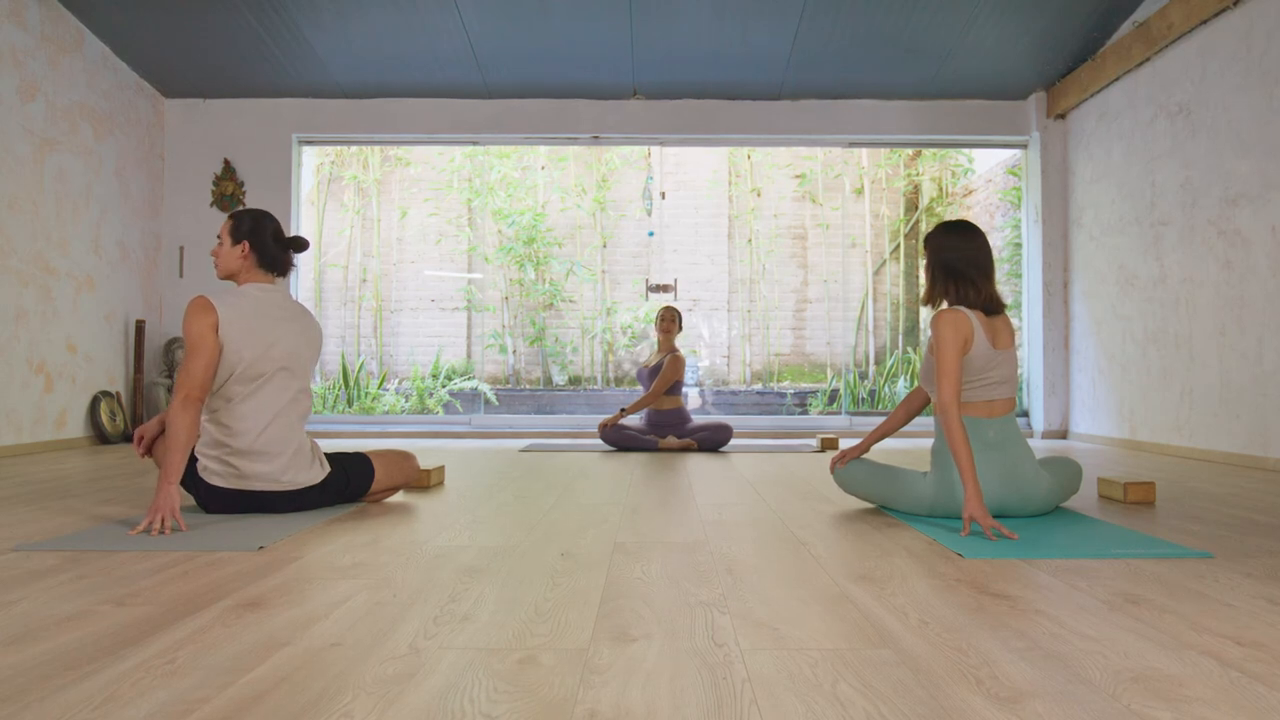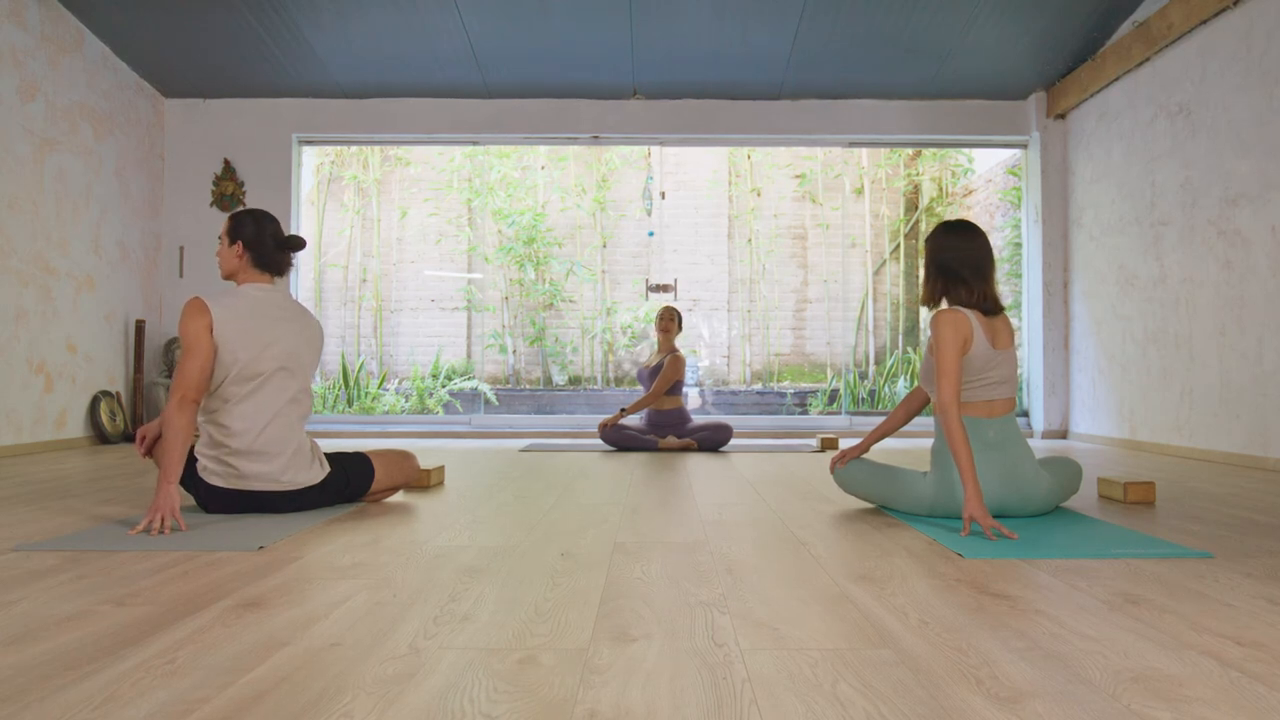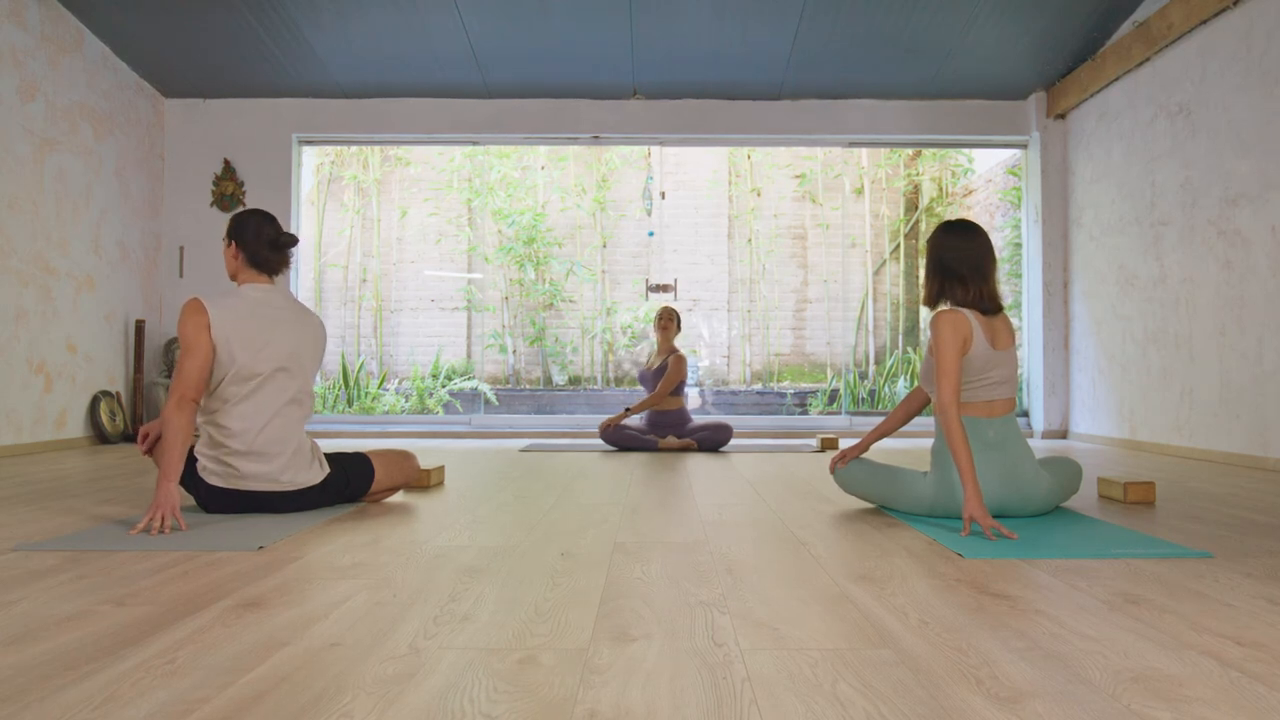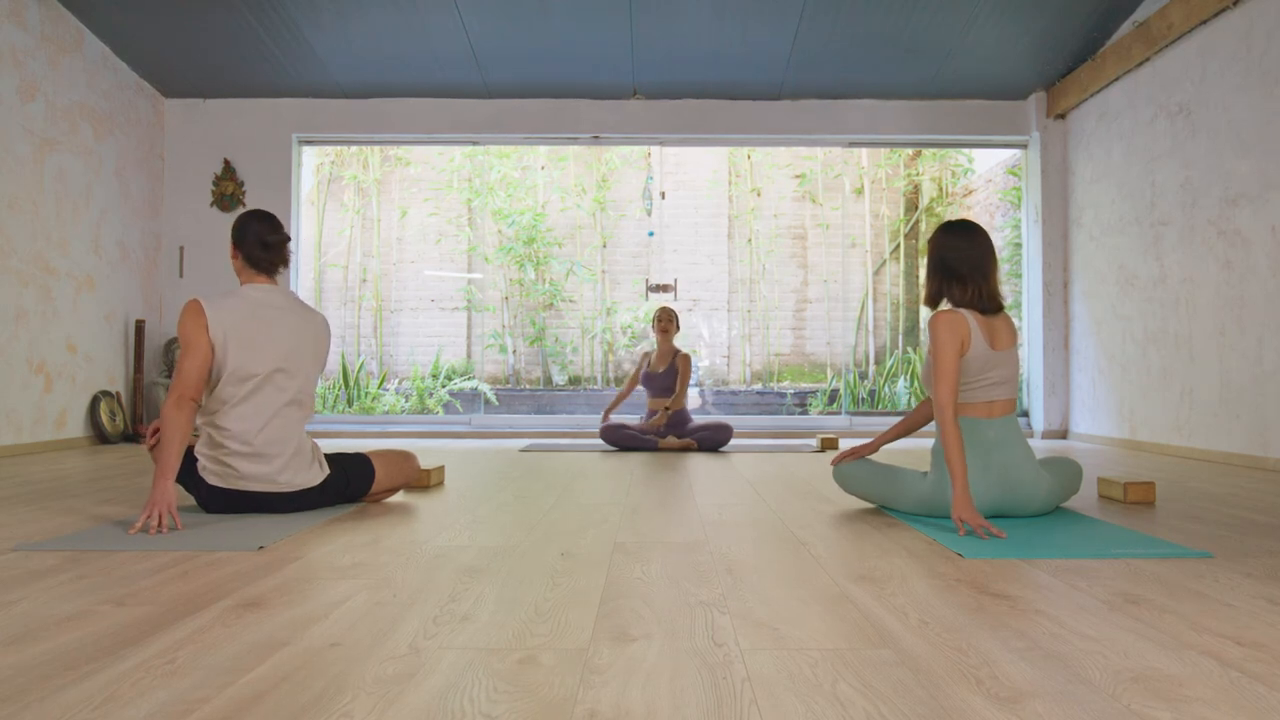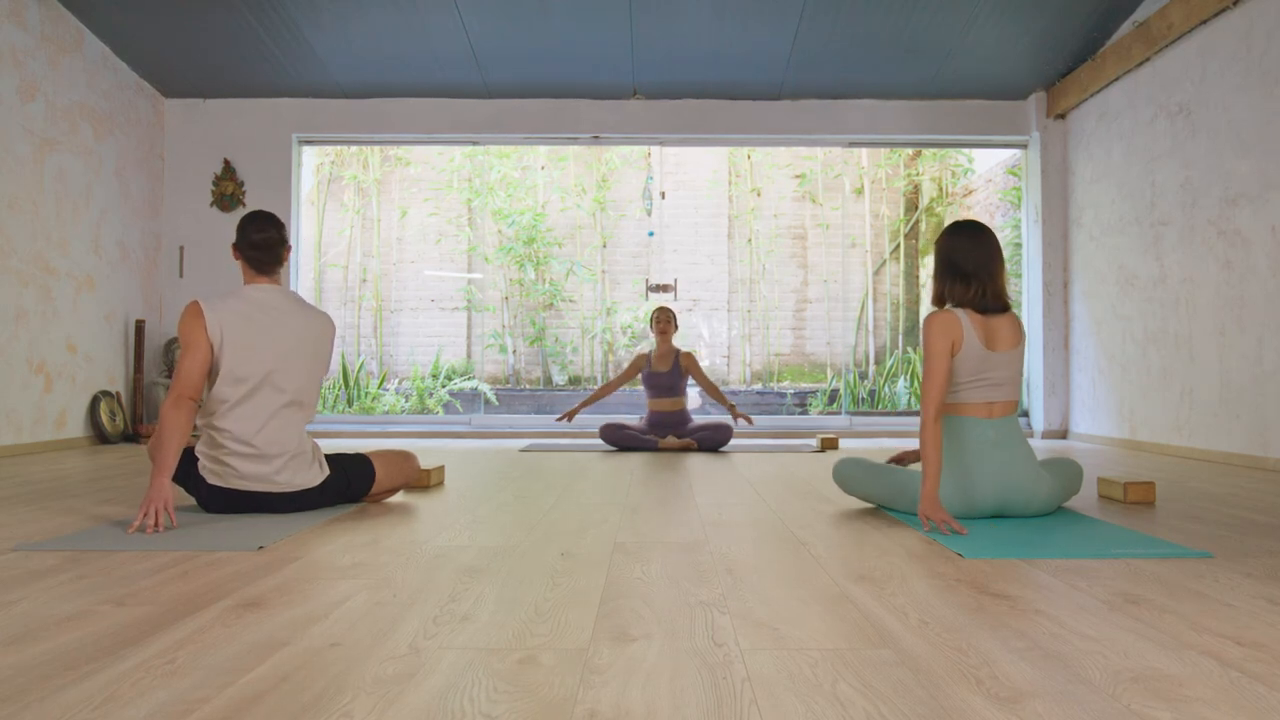
dt=0.5s
person 1, frame 1
left shoulder: (208, 310)
right shoulder: (308, 322)
left elbow: (190, 400)
left wrist: (167, 488)
right wrist: (164, 419)
left hip: (222, 490)
right hip: (297, 488)
left knee: (159, 438)
right knee: (408, 464)
person 1, frame 2
left shoulder: (204, 311)
right shoulder: (309, 323)
left elbow: (186, 400)
left wrist: (167, 487)
right wrist: (166, 421)
left hip: (221, 490)
right hip: (297, 488)
left knee: (158, 439)
right knee: (408, 464)
person 1, frame 3
left shoulder: (202, 312)
right shoulder: (313, 323)
left elbow: (184, 400)
left wrist: (166, 487)
right wrist: (168, 421)
left hip: (220, 489)
right hip: (296, 488)
left knee: (160, 442)
right knee: (408, 464)
person 1, frame 4
left shoulder: (202, 313)
right shoulder: (317, 323)
left elbow: (183, 400)
left wrist: (163, 485)
right wrist: (180, 421)
left hip: (220, 489)
right hip: (297, 489)
left knee: (160, 442)
right knee: (409, 464)
person 1, frame 5
left shoulder: (203, 315)
right shoulder: (321, 324)
left elbow: (183, 400)
left wrist: (160, 483)
left hip: (221, 490)
right hip: (297, 488)
left knee: (159, 443)
right knee: (409, 464)
person 2, frame 1
left shoulder: (948, 321)
right shoulder: (1002, 321)
left elbow: (948, 409)
right elbow: (928, 391)
left wrist: (971, 494)
right wrist: (867, 442)
left hip: (961, 482)
right hip: (1021, 485)
left knee: (846, 471)
right knee: (1069, 468)
person 2, frame 2
left shoulder: (948, 321)
right shoulder: (1002, 322)
left elbow: (948, 409)
right elbow: (928, 391)
left wrist: (971, 493)
right wrist: (867, 442)
left hip: (962, 477)
right hip: (1022, 486)
left knee: (846, 471)
right knee: (1069, 468)
person 2, frame 3
left shoulder: (948, 322)
right shoulder: (1002, 322)
left elbow: (948, 411)
right elbow: (928, 391)
left wrist: (971, 494)
right wrist: (866, 442)
left hip: (961, 481)
right hip: (1022, 487)
left knee: (846, 471)
right knee: (1069, 469)
person 2, frame 4
left shoulder: (946, 322)
right shoulder: (1005, 323)
left elbow: (946, 413)
left wrist: (960, 496)
right wrist: (880, 441)
left hip: (966, 476)
right hip: (1023, 486)
left knee: (846, 469)
right knee: (1069, 469)
person 2, frame 5
left shoulder: (941, 323)
right shoulder: (1014, 324)
left elbow: (932, 413)
left wrist: (928, 495)
right wrist: (926, 451)
left hip: (962, 486)
right hip: (1022, 487)
left knee: (844, 470)
right knee: (1070, 470)
left ankle: (945, 504)
person 3, frame 1
left shoulder: (675, 358)
right shoulder: (654, 355)
left elbow: (654, 394)
left wrist: (620, 414)
left hip: (678, 424)
right hip: (651, 425)
right knee: (607, 432)
right ankle: (668, 444)
person 3, frame 2
left shoulder: (675, 358)
right shoulder: (654, 355)
left elbow: (654, 394)
left wrist: (620, 414)
left hip: (678, 424)
right hip: (651, 425)
right knee: (607, 431)
right ankle: (666, 443)
person 3, frame 3
left shoulder: (678, 358)
right shoulder: (652, 356)
left elbow: (660, 395)
left wrist: (624, 414)
left hip: (679, 425)
right hip: (651, 425)
left knee: (724, 430)
right knee: (608, 432)
right ankle: (666, 444)
person 3, frame 4
left shoulder: (682, 358)
right shoulder: (646, 358)
left elbow: (680, 392)
right elbow: (628, 387)
left wrist: (664, 413)
right wrist: (608, 410)
left hip: (679, 424)
right hip: (651, 424)
left knee: (725, 431)
right knee: (607, 431)
right ankle: (666, 444)
person 3, frame 5
left shoulder: (685, 358)
right shoulder: (642, 360)
left elbow: (708, 385)
right elbow: (613, 384)
left wrist: (732, 407)
right wrist: (580, 406)
left hip: (681, 425)
right hip: (651, 425)
left knee: (724, 431)
right knee: (607, 431)
left ankle: (653, 443)
right ankle: (663, 444)
